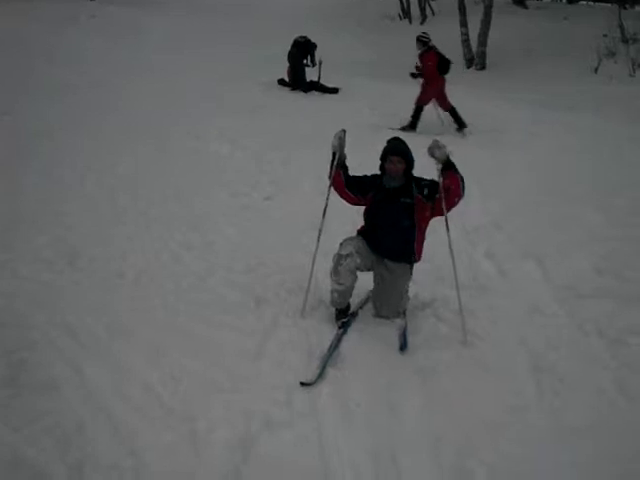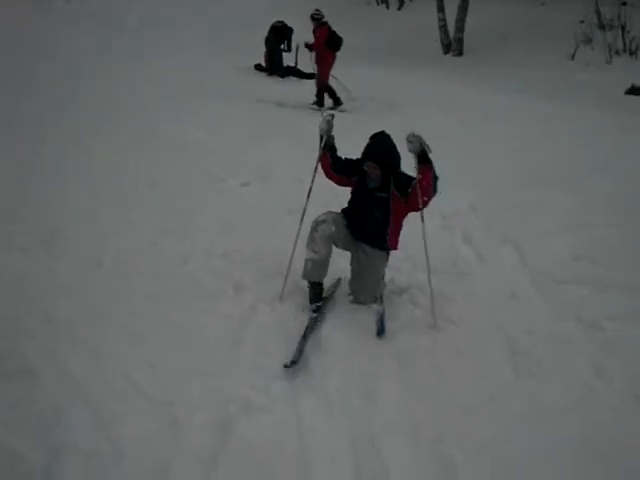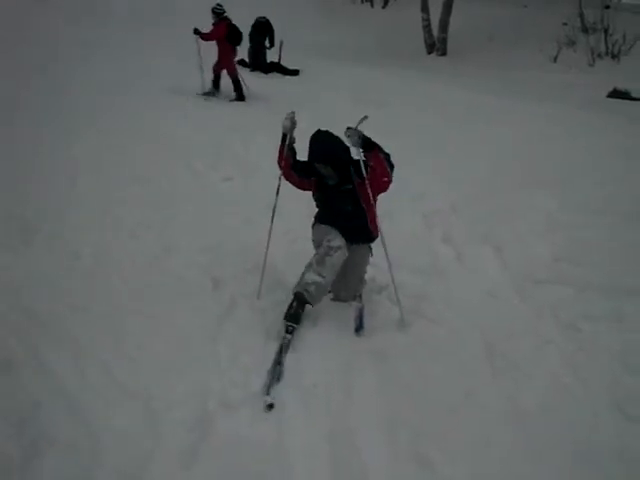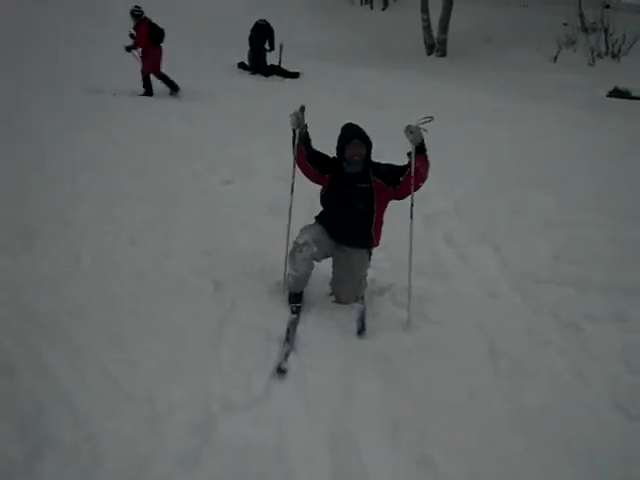
dt=1s
person 1, frame 1
left shoulder: (421, 191)
right shoulder: (373, 185)
left elbow: (453, 193)
right elbow: (345, 187)
left wrist: (445, 163)
right wrist: (339, 161)
left hip: (398, 262)
right hip: (369, 247)
left knee: (387, 313)
right knee: (347, 253)
left ankle: (393, 302)
right ankle: (341, 305)
person 1, frame 2
left shoulder: (400, 184)
right shoulder: (360, 171)
left elbow: (425, 192)
right elbow: (335, 169)
left wrist: (421, 156)
right wrist: (327, 141)
left hip: (375, 246)
right hip: (348, 228)
left knee: (363, 298)
right knee: (324, 225)
left ankle: (370, 286)
right ankle: (315, 282)
person 1, frame 3
left shoulder: (360, 173)
right shoulder: (316, 174)
left elbow: (384, 173)
right elbow: (290, 170)
left wrist: (365, 145)
right wrist: (288, 138)
left hip: (358, 238)
right hip: (328, 229)
left knee: (345, 294)
right knee: (335, 250)
left ankle: (349, 287)
right ankle: (302, 298)
person 1, frame 4
left shoulder: (380, 176)
right shoulder: (330, 169)
left elbow: (414, 177)
right elbow: (305, 158)
left wrist: (418, 148)
right wrist: (300, 132)
left hip: (357, 246)
right hip: (326, 232)
left knee: (346, 297)
right knee: (304, 245)
left ankle: (354, 279)
right ankle: (296, 290)
